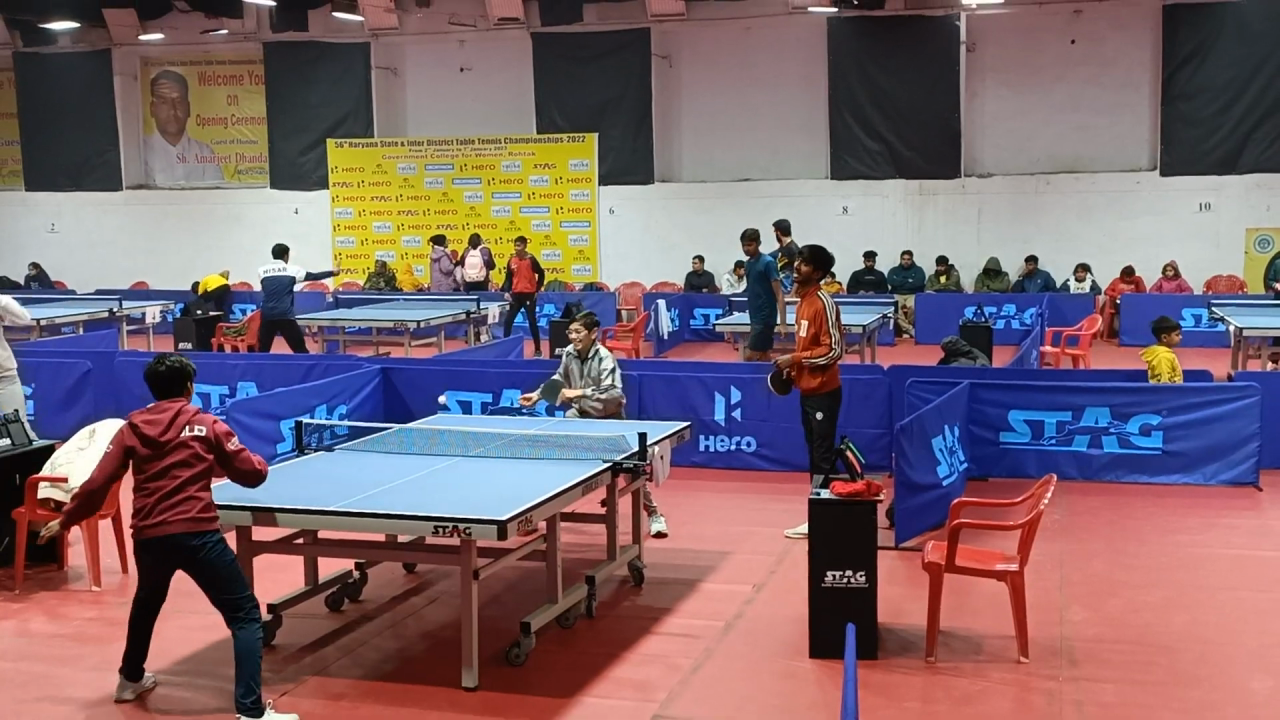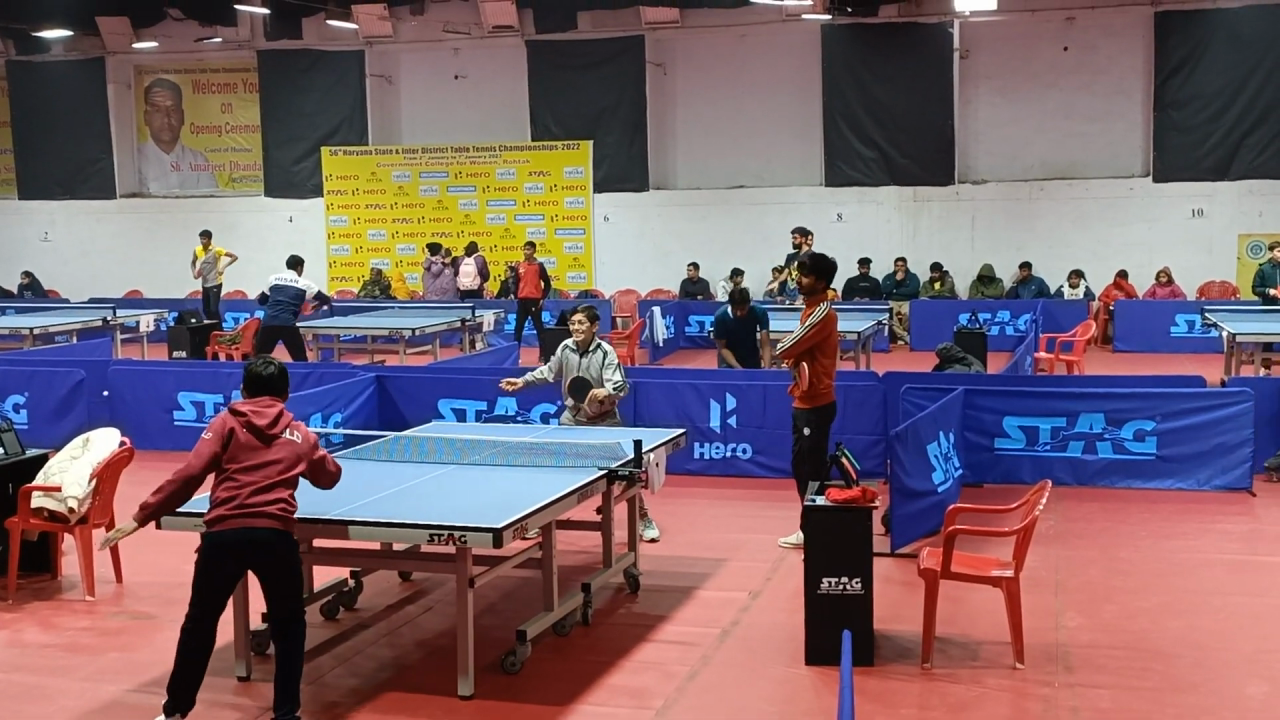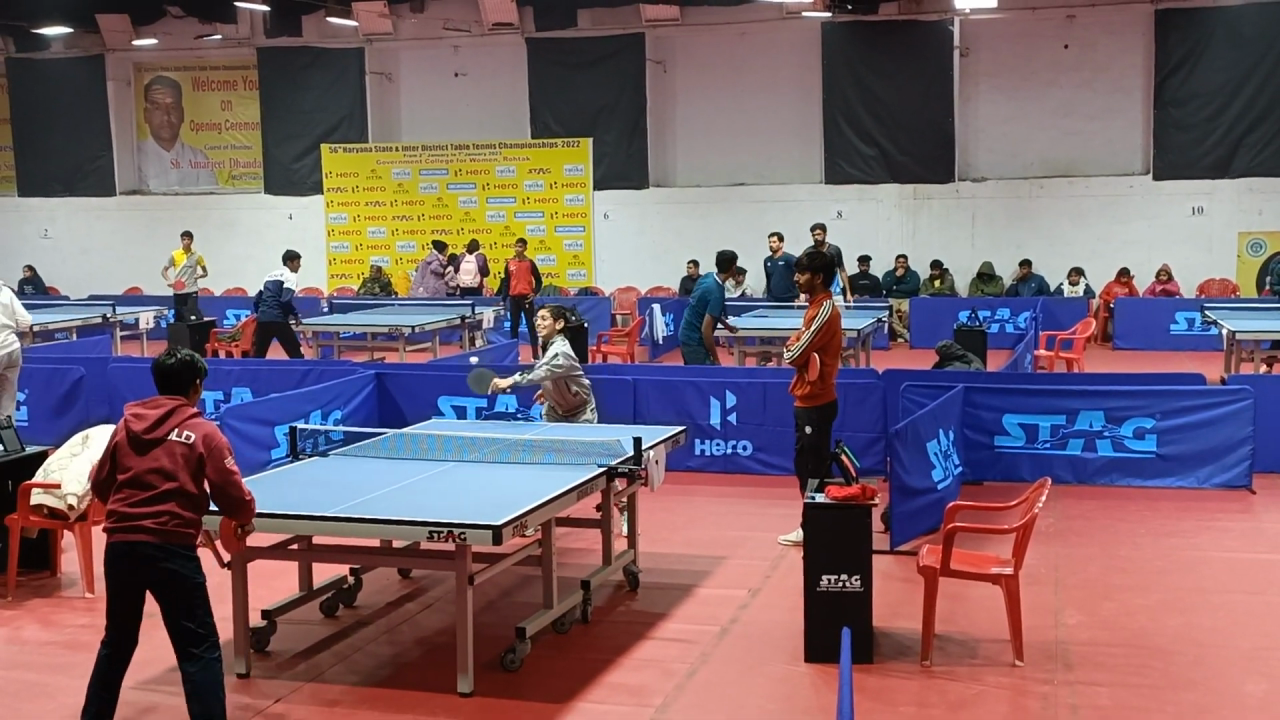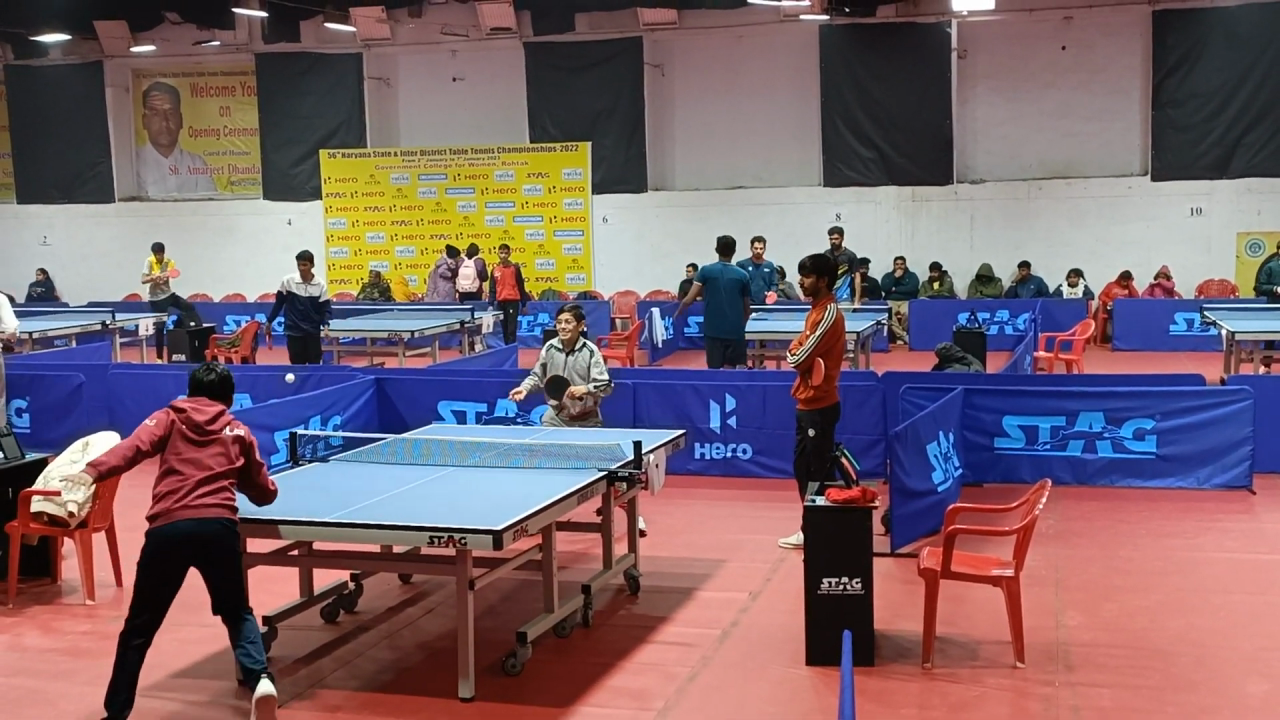
dt=1s
person 1, frame 1
left shoulder: (131, 430)
right shoulder: (207, 425)
left elbow: (97, 486)
right elbow: (253, 474)
left wrist: (64, 521)
right wrist: (217, 465)
left hip: (149, 537)
right hip: (198, 535)
left knee: (146, 601)
right knee: (245, 615)
left ankle: (130, 679)
person 1, frame 2
left shoulder: (227, 423)
right shoulder: (300, 434)
left elbow: (191, 473)
right elbow: (330, 476)
left wrist: (141, 516)
left hip: (224, 533)
right hip: (276, 535)
left knee: (199, 624)
right knee: (289, 628)
person 1, frame 3
left shoulder: (125, 426)
right shoulder: (203, 432)
left elbow: (100, 486)
right elbow: (233, 498)
right wrist: (246, 518)
left hip: (120, 547)
right hip: (171, 550)
left knee: (116, 642)
right knee: (200, 650)
person 1, frame 4
left shoulder: (169, 418)
right shoulder: (239, 433)
left elbow: (134, 445)
right elbow: (266, 494)
left wrist: (92, 471)
left hip: (167, 529)
right hip: (219, 529)
left knee: (138, 627)
right knee: (239, 615)
right ankle: (259, 680)
person 2, frame 1
left shoulder: (823, 304)
right shoulder: (803, 302)
left elbow: (833, 351)
left wrist: (795, 359)
right wrist: (792, 364)
left hip: (824, 393)
right hip: (808, 391)
left knee: (823, 460)
right knee: (815, 457)
person 2, frame 2
left shoulder: (822, 313)
right shoulder: (811, 308)
left elbow: (784, 349)
right elbow: (798, 350)
left wrist: (789, 351)
right wrist: (794, 357)
left hip: (816, 404)
right hip: (804, 401)
left knee: (814, 471)
right knee: (801, 468)
person 2, frame 3
left shoulder: (825, 311)
right shoulder: (815, 307)
left elbow: (794, 356)
right elbow: (795, 346)
left wrist: (793, 350)
right wrist: (794, 348)
left hip: (816, 402)
right hip: (807, 399)
left knee: (815, 468)
right knee: (804, 466)
person 2, frame 4
left shoulder: (829, 314)
right shoulder: (816, 310)
left elbow: (798, 359)
right elbow: (798, 350)
left wrist: (795, 352)
right wrist: (797, 351)
left hip: (819, 405)
right hip: (807, 403)
left knee: (818, 471)
right knee: (803, 467)
person 3, frame 1
left shoulder: (604, 357)
right shoulder: (569, 353)
left elbow: (613, 393)
right elbow: (560, 378)
left wrist: (580, 392)
right wrist: (539, 394)
left hip: (609, 418)
right hip: (579, 415)
left ankle: (654, 515)
person 3, frame 2
left shoulder: (605, 352)
right shoulder: (565, 348)
left elbow: (621, 386)
right elbow: (548, 371)
left wrist: (605, 391)
right wrist: (522, 381)
left hip: (604, 420)
right hip: (573, 419)
left ankle: (644, 520)
person 3, frame 3
left shoulder: (559, 349)
right shoulder: (547, 344)
left elbow: (542, 373)
left wrist: (509, 381)
right wrist: (547, 390)
left hip: (579, 413)
right hip: (554, 411)
left knee: (598, 464)
right knee: (540, 463)
left ankle: (624, 512)
right ankle: (536, 516)
person 3, frame 4
left shoulder: (590, 352)
right shoulder: (550, 348)
left elbow: (606, 385)
right elbow: (538, 375)
left wrist: (585, 389)
right wrist: (525, 387)
left hip: (586, 419)
right hip: (557, 416)
left knee: (603, 468)
right knee: (539, 460)
